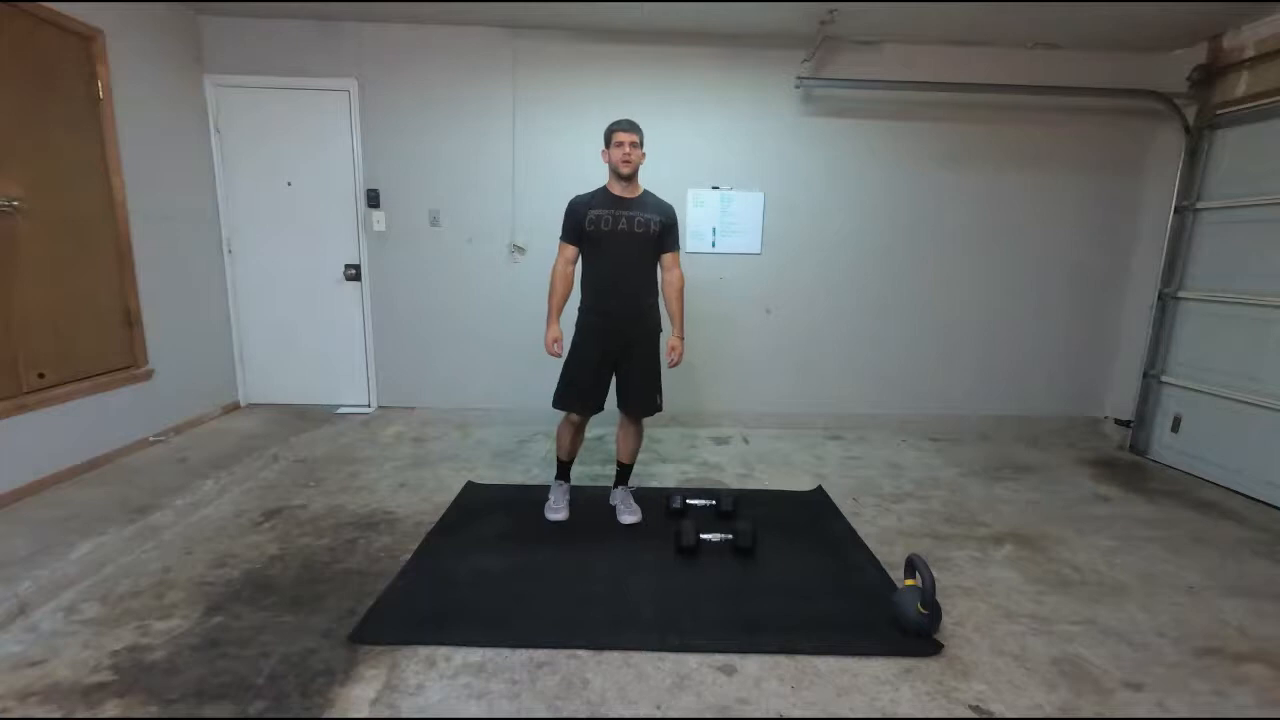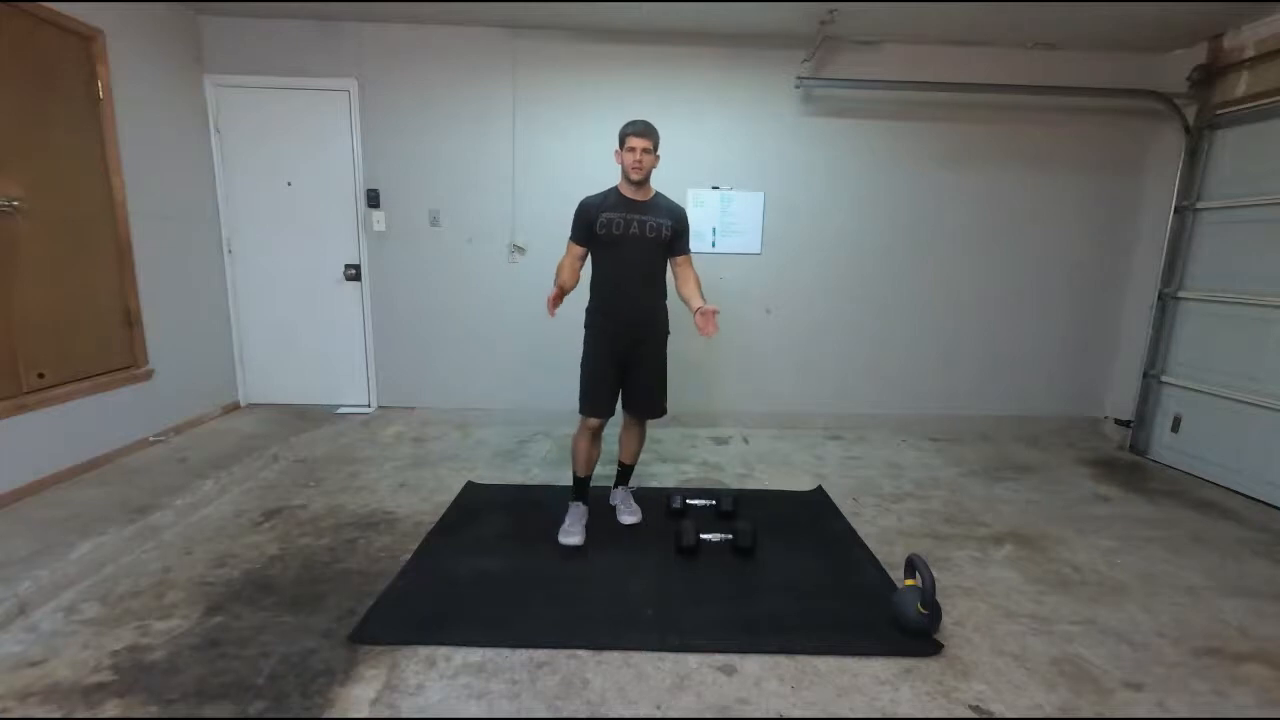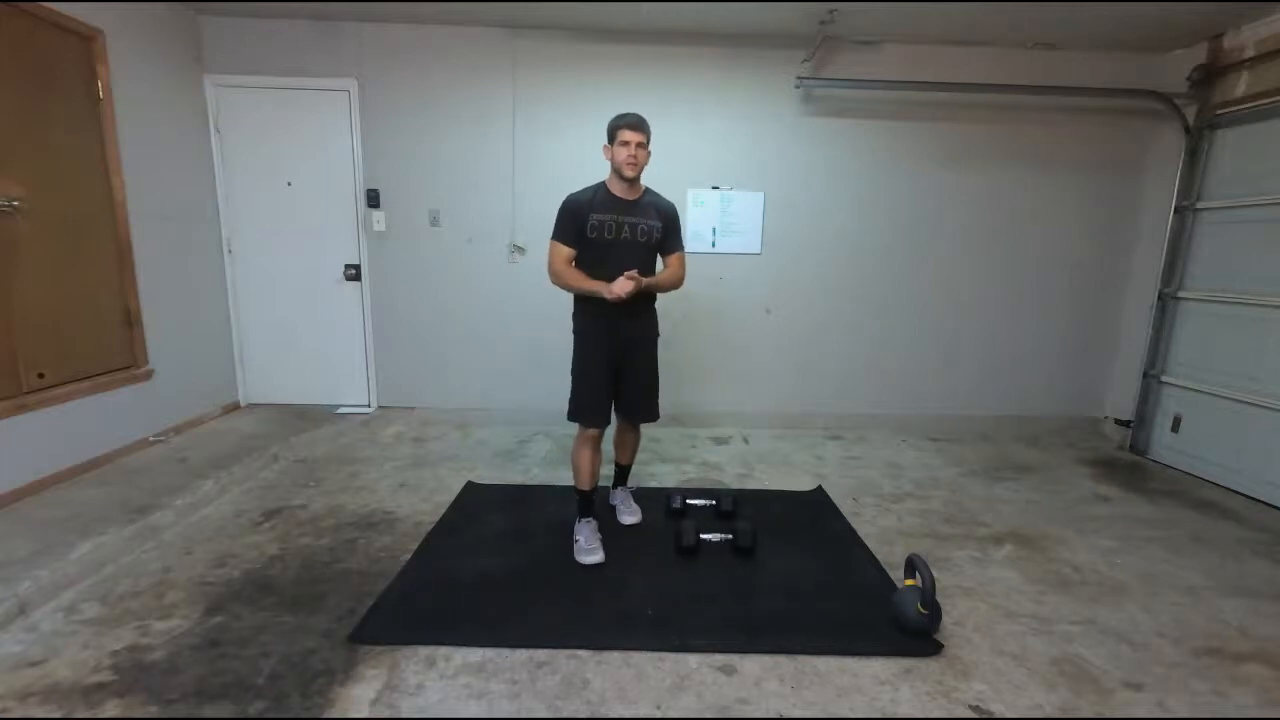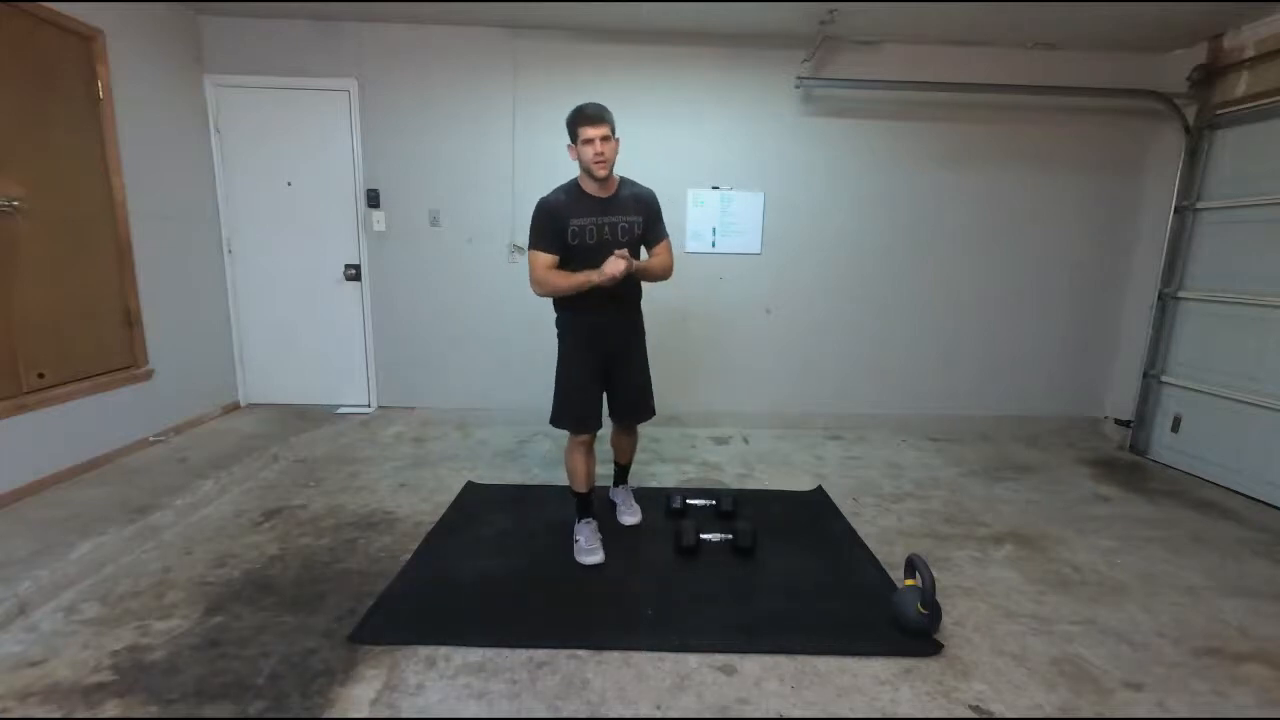
dt=0.5s
person 1, frame 1
left shoulder: (662, 212)
right shoulder: (582, 206)
left elbow: (671, 273)
right elbow: (565, 265)
left wrist: (677, 331)
right wrist: (552, 321)
left hip: (642, 331)
right hip: (593, 328)
left knee: (634, 414)
right knee: (576, 413)
left ankle: (621, 488)
right ankle: (561, 482)
person 1, frame 2
left shoulder: (672, 213)
right shoulder: (592, 206)
left elbow: (683, 269)
right elbow: (571, 261)
left wrist: (697, 304)
right wrist: (561, 285)
left hip: (650, 332)
right hip: (603, 329)
left knee: (638, 415)
right knee: (592, 419)
left ankle: (621, 489)
right ankle: (578, 503)
person 1, frame 3
left shoulder: (663, 210)
right shoulder: (579, 204)
left elbow: (676, 274)
right elbow: (557, 269)
left wrist: (642, 283)
right wrist: (605, 288)
left hip: (641, 333)
right hip: (593, 333)
left knee: (631, 419)
right knee: (590, 428)
left ankle: (620, 488)
right ankle: (585, 518)
person 1, frame 4
left shoulder: (642, 199)
right shoulder: (554, 207)
left elbow: (665, 265)
right elbow: (541, 281)
left wrist: (630, 266)
right wrist: (597, 275)
left hip: (627, 332)
right hip: (579, 337)
left knee: (628, 421)
right knee: (582, 432)
left ankle: (620, 486)
right ankle: (584, 519)
